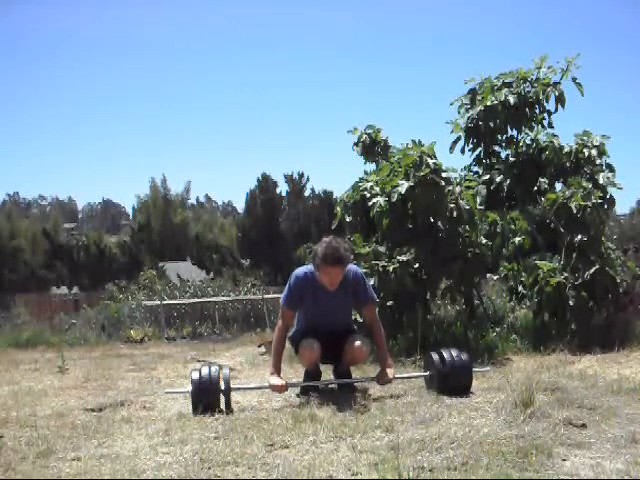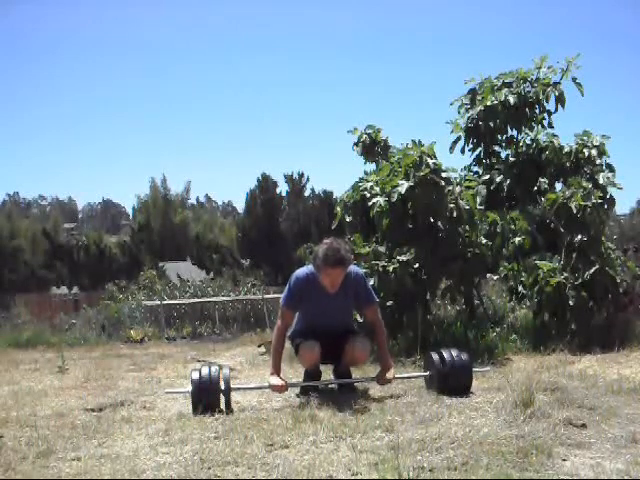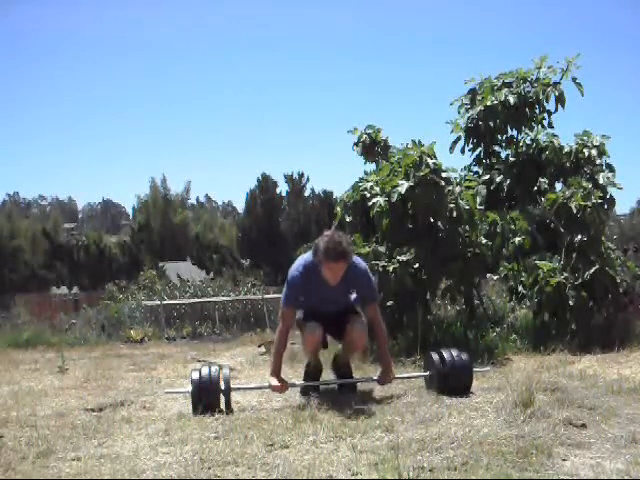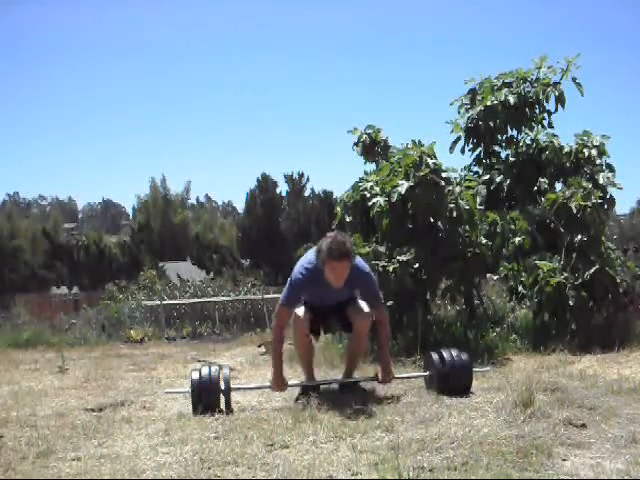
dt=0.3s
person 1, frame 1
left shoulder: (355, 276)
right shoulder: (301, 278)
left elbow: (373, 320)
right elbow: (283, 324)
left wrist: (386, 365)
right wrist: (275, 373)
left hip: (342, 336)
right hip: (309, 336)
left knee: (362, 349)
right knee: (309, 351)
left ankle: (342, 370)
right ankle: (312, 373)
person 1, frame 2
left shoulder: (356, 277)
right shoulder: (301, 278)
left elbow: (375, 320)
right elbow: (282, 324)
left wrist: (386, 366)
right wrist: (274, 373)
left hip: (342, 335)
right hip: (309, 335)
left knee: (362, 350)
right knee: (309, 353)
left ankle: (342, 370)
right ankle: (312, 373)
person 1, frame 3
left shoulder: (359, 269)
right shoulder: (301, 270)
left elbow: (375, 318)
right elbow: (285, 323)
left wrist: (386, 366)
right wrist: (275, 374)
left hip: (342, 311)
right hip: (312, 309)
left knee: (359, 333)
right knee: (313, 335)
left ankle: (341, 363)
right ankle: (313, 366)
person 1, frame 4
left shoulder: (361, 271)
right shoulder: (304, 271)
left elbow: (381, 317)
right elbow: (279, 322)
left wrist: (385, 364)
right wrist: (277, 373)
left hip: (344, 302)
right hip: (312, 304)
left knee: (364, 320)
right knee: (300, 321)
left ankle: (348, 379)
right ankle: (310, 382)
